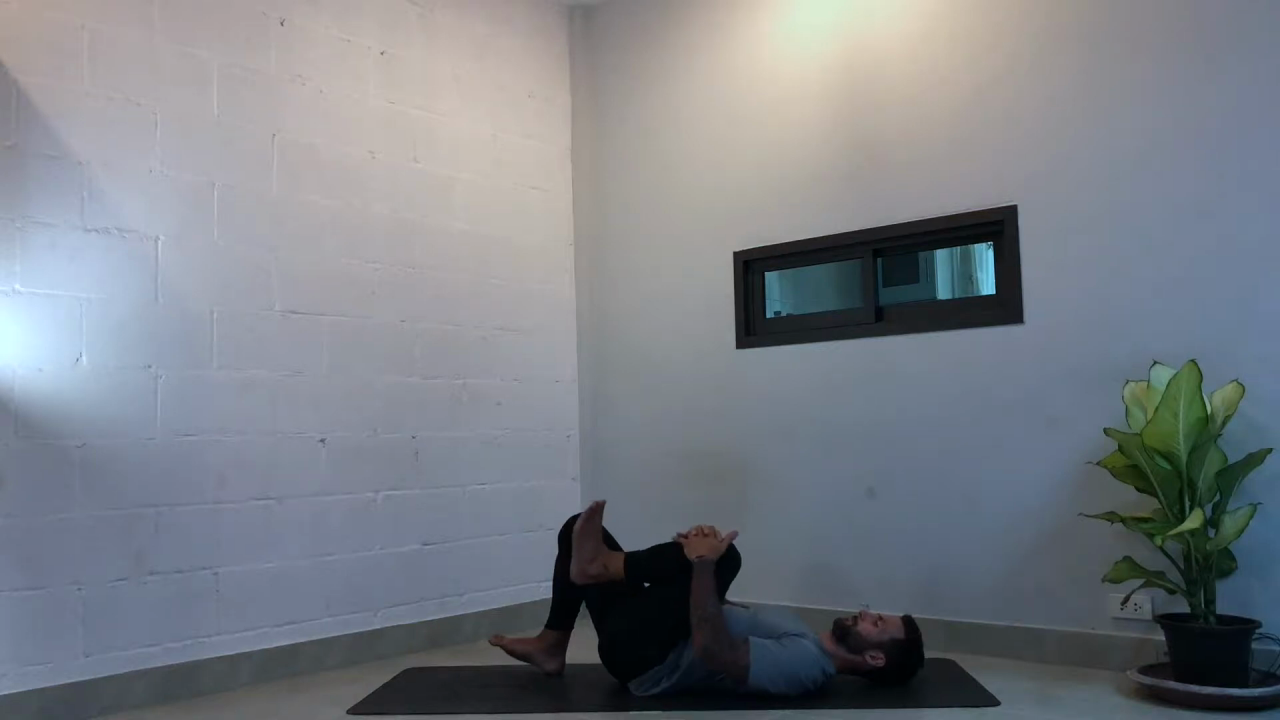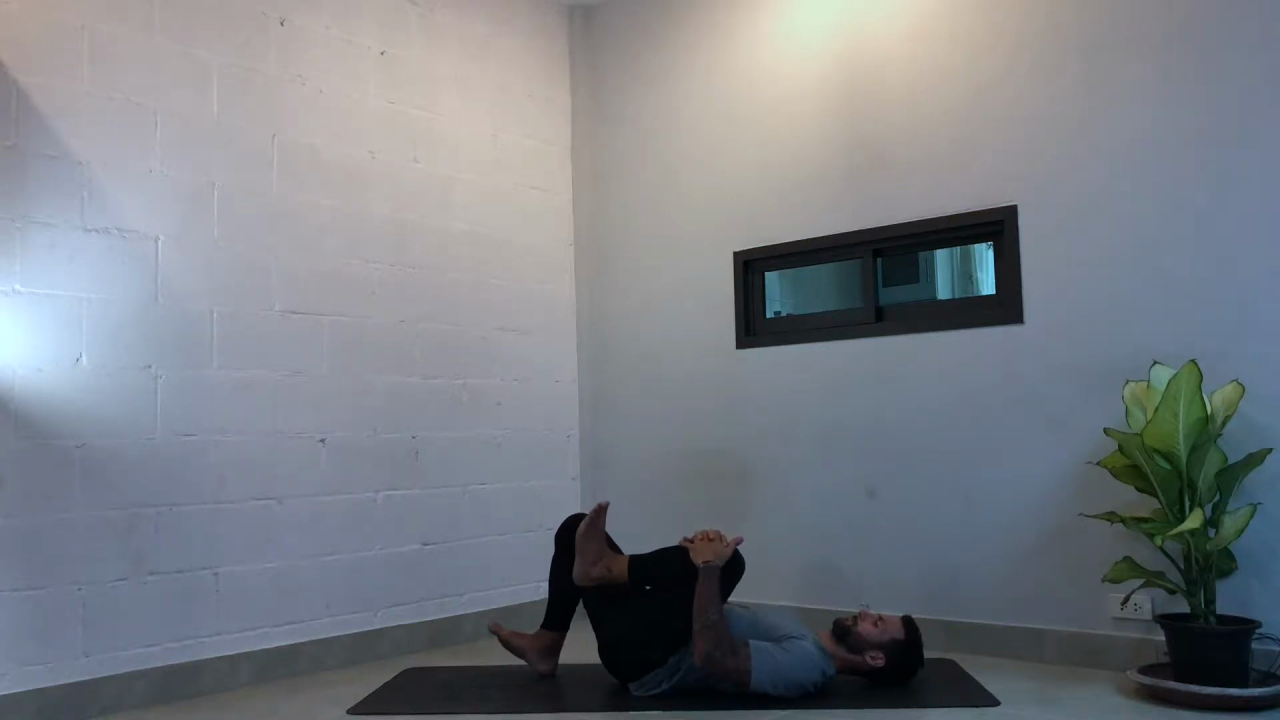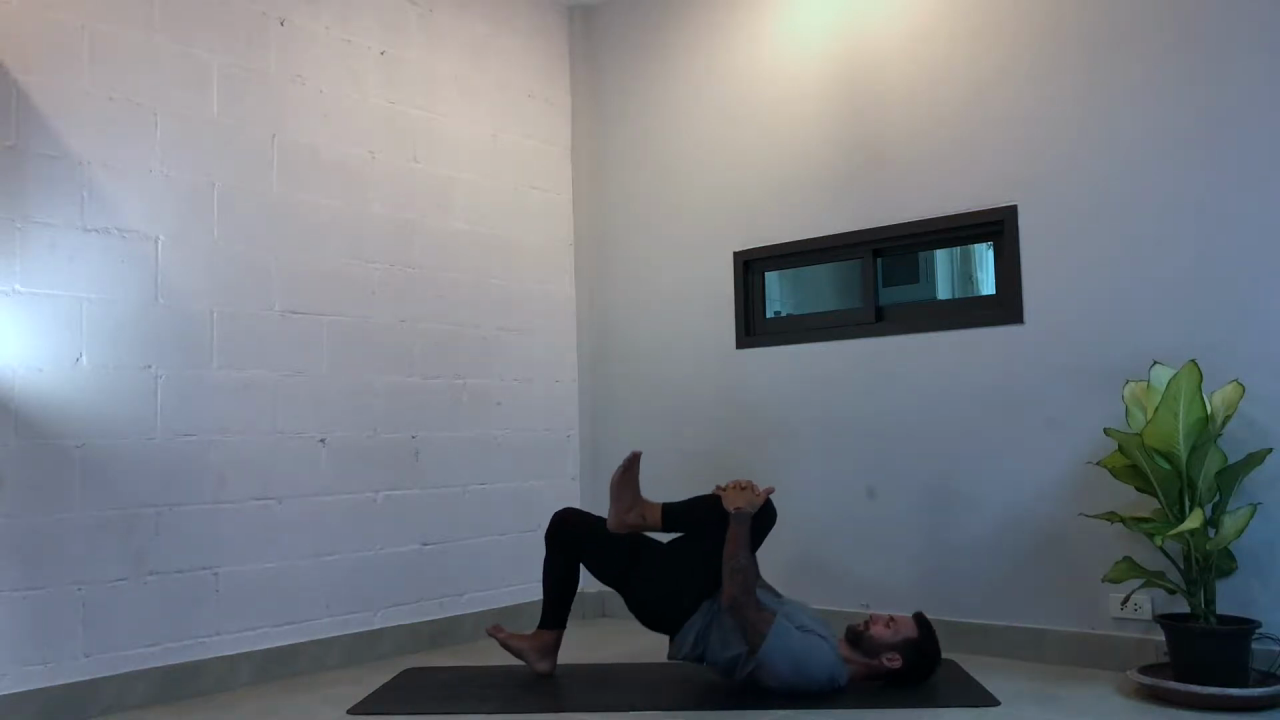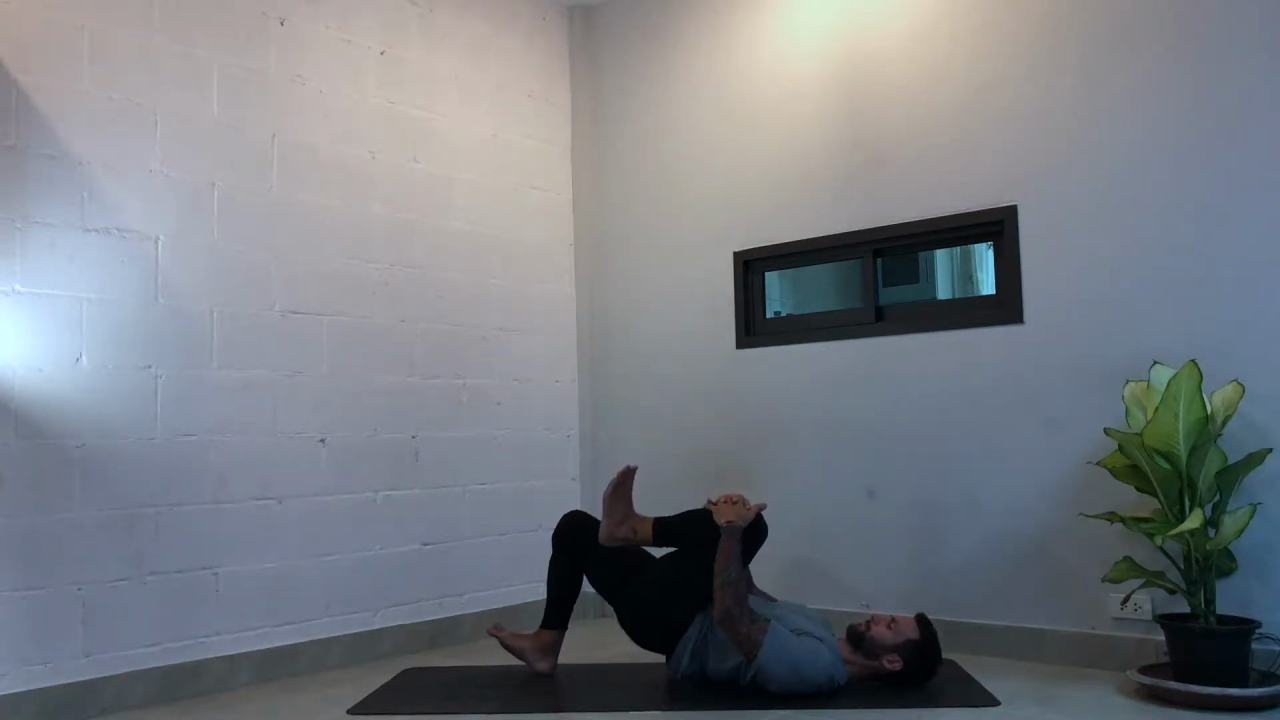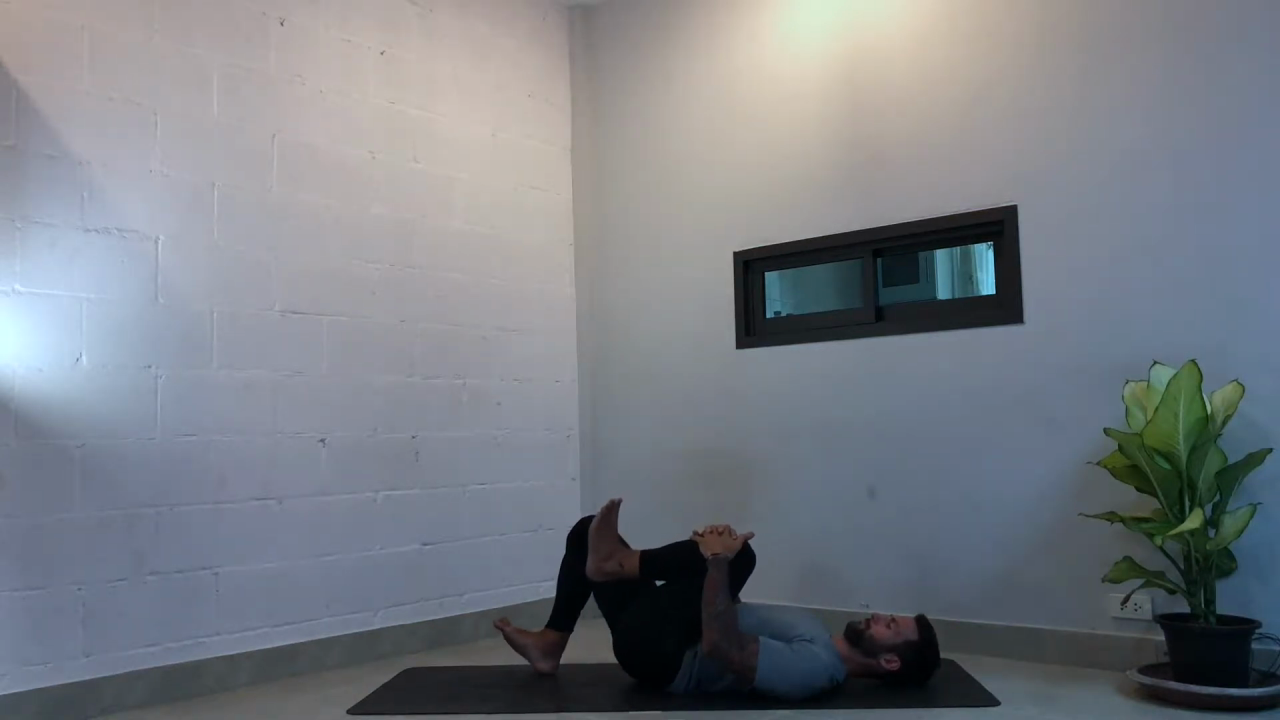
dt=1s
person 1, frame 1
left shoulder: (805, 664)
right shoulder: (802, 638)
left elbow: (710, 648)
right elbow: (720, 614)
left wrist: (703, 563)
right wrist: (702, 560)
left hip: (640, 657)
right hip: (643, 634)
left knee: (724, 556)
right knee: (577, 528)
left ankle: (601, 565)
right ankle: (552, 646)
person 1, frame 2
left shoulder: (807, 664)
right shoulder: (802, 641)
left elbow: (712, 655)
right elbow: (712, 621)
left wrist: (709, 568)
right wrist: (707, 560)
left hip: (639, 656)
right hip: (644, 633)
left knee: (727, 563)
right knee: (575, 528)
left ankle: (605, 567)
right ankle: (546, 646)
person 1, frame 3
left shoulder: (815, 666)
right shoulder: (822, 643)
left elbow: (738, 602)
right elbow: (757, 590)
left wrist: (739, 518)
right wrist: (741, 516)
left hip: (674, 603)
right hip: (683, 594)
left knee: (758, 511)
right knee: (565, 524)
left ankle: (636, 514)
right ankle: (545, 645)
person 1, frame 4
left shoulder: (816, 666)
right shoulder: (821, 638)
left elbow: (730, 614)
right elbow: (750, 597)
left wrist: (730, 531)
right wrist: (729, 532)
left hip: (667, 622)
right hip: (679, 611)
left knee: (748, 526)
right knee: (573, 526)
left ankle: (630, 529)
right ankle: (546, 647)
person 1, frame 5
left shoulder: (816, 668)
right shoulder: (816, 639)
left elbow: (720, 646)
left wrist: (717, 562)
right wrist: (718, 558)
left hip: (657, 652)
right hip: (665, 634)
left knee: (737, 556)
right knee: (585, 531)
left ankle: (617, 562)
right ankle: (550, 646)
